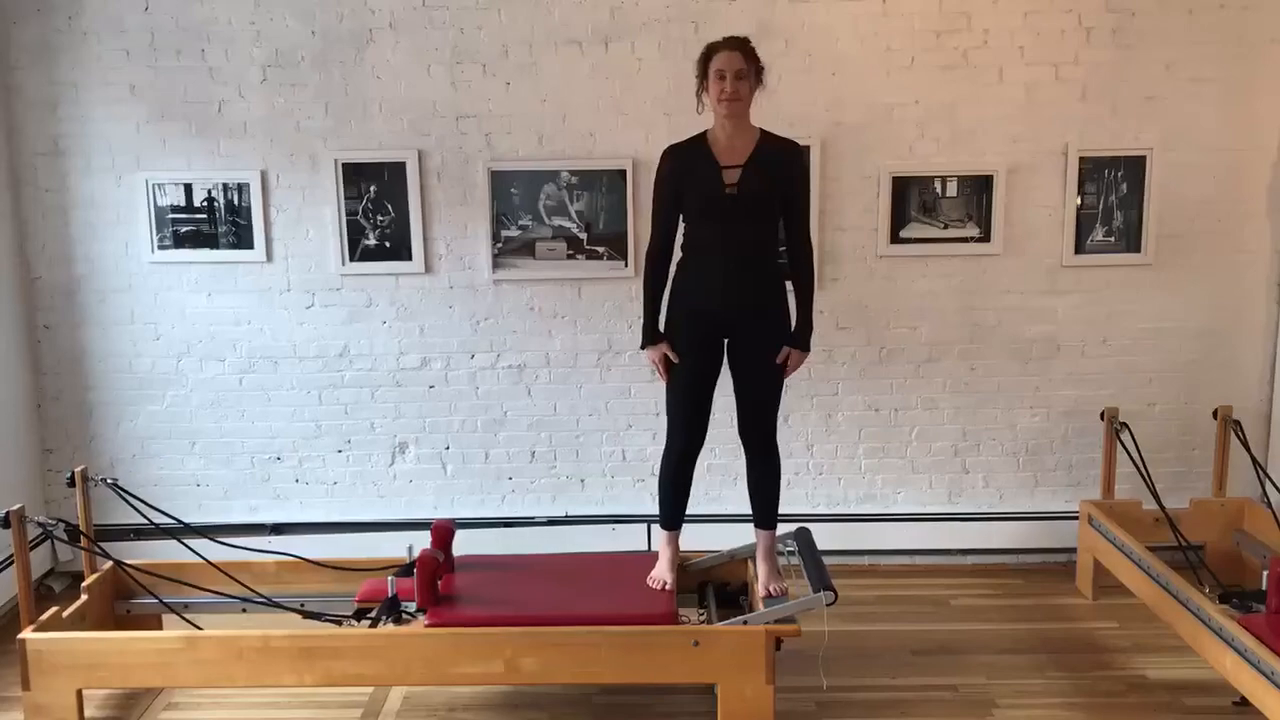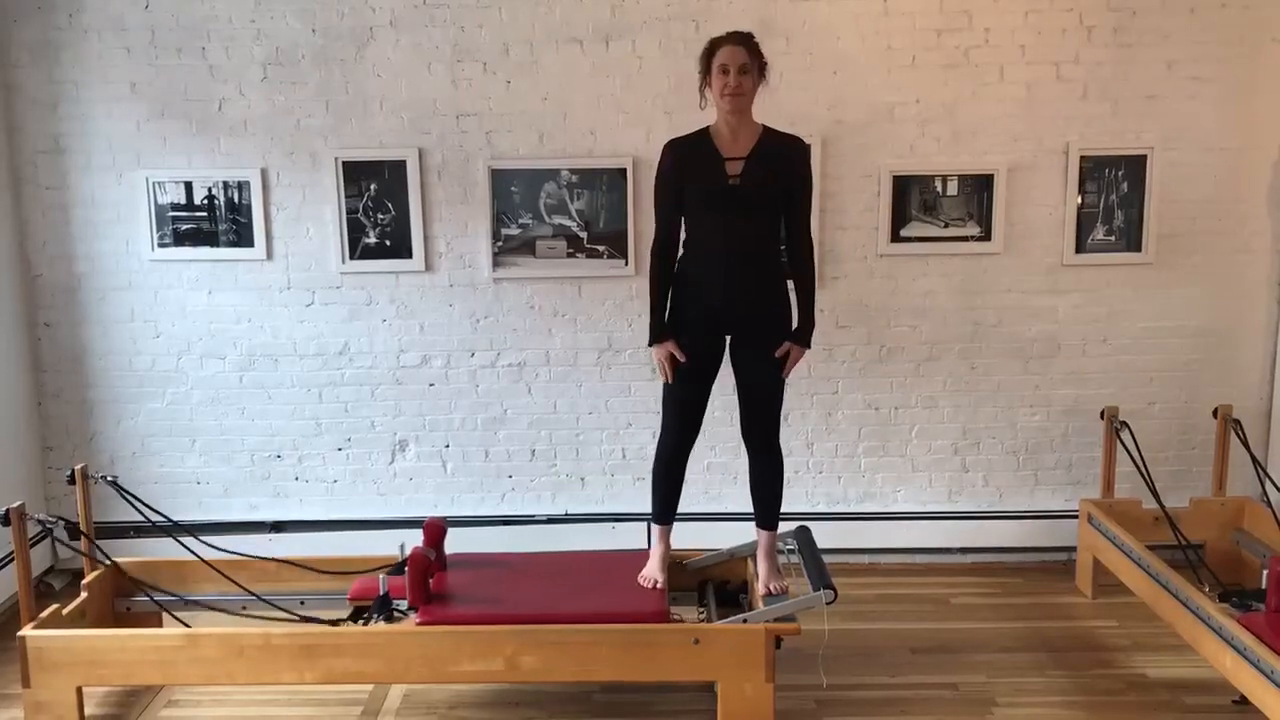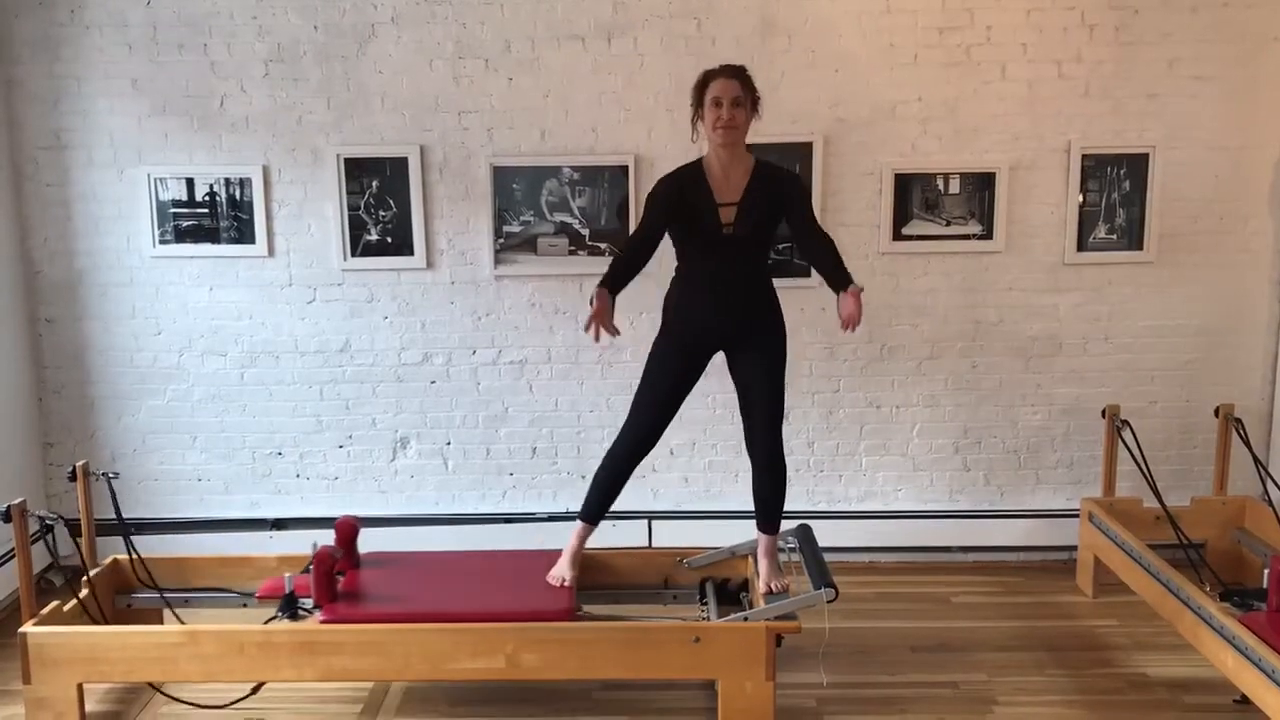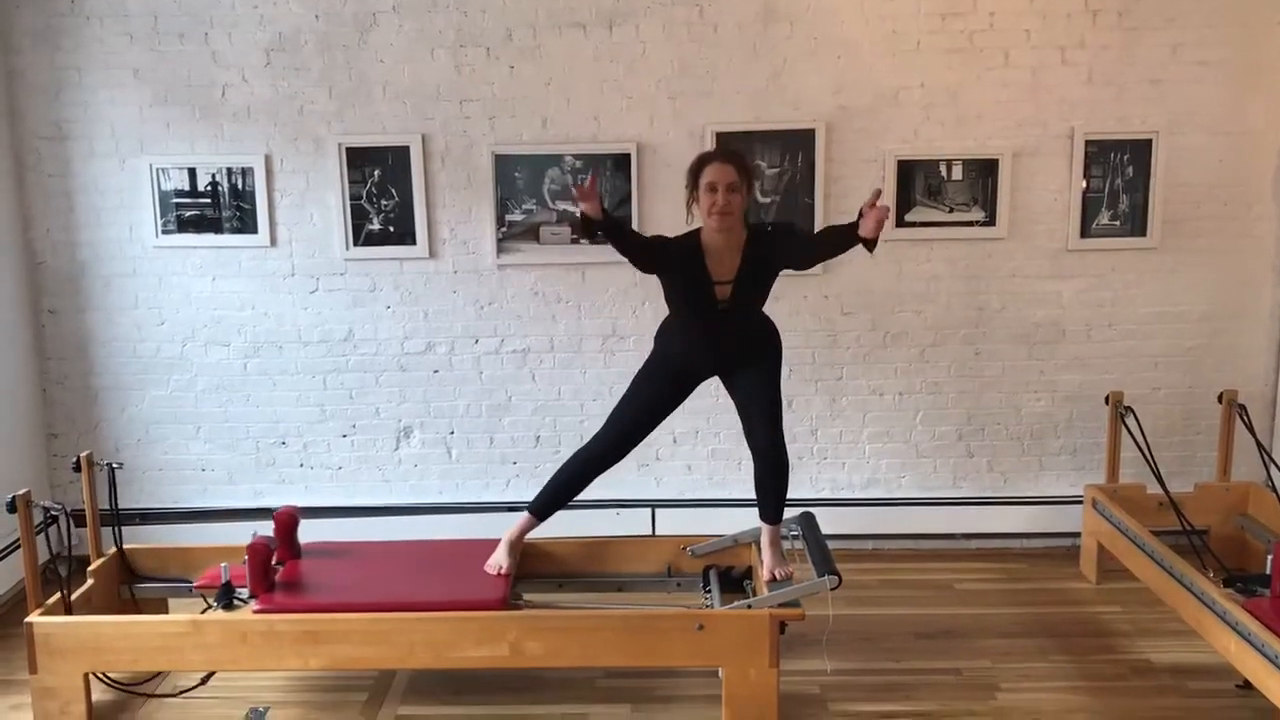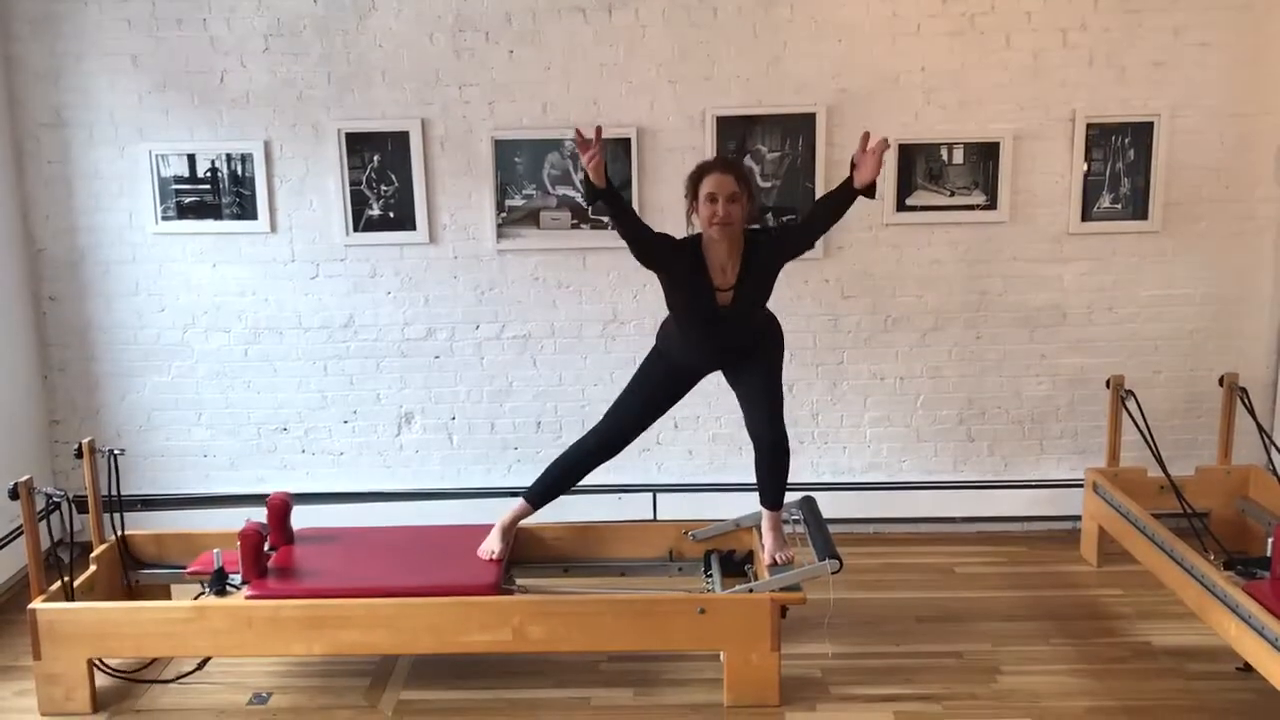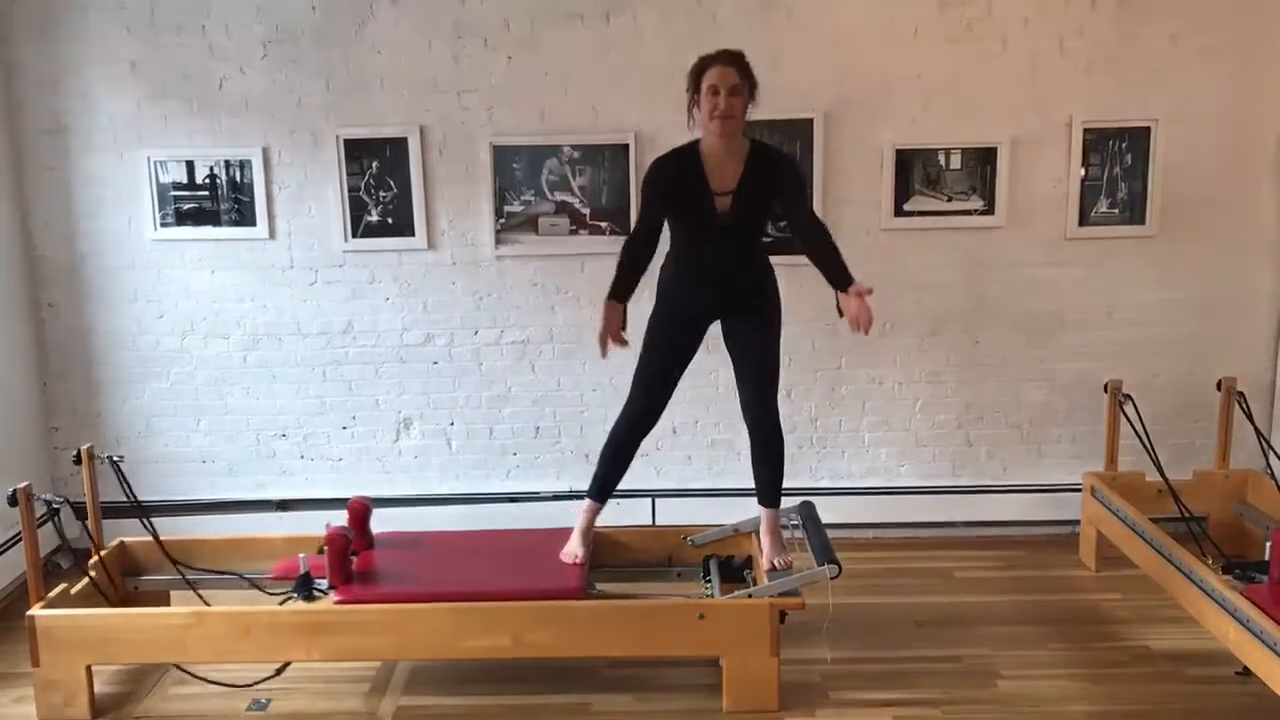
dt=0.7s
person 1, frame 1
left shoulder: (785, 157)
right shoulder: (679, 159)
left elbow: (800, 247)
right elbow: (660, 246)
left wrist: (802, 330)
right wrist: (650, 330)
left hip: (761, 310)
right hip: (694, 309)
left knee: (760, 435)
right knee: (684, 435)
left ankle: (766, 557)
right ankle: (668, 550)
person 1, frame 2
left shoulder: (788, 152)
right shoulder: (681, 153)
left elbow: (800, 243)
right elbow: (664, 243)
left wrist: (804, 326)
right wrist: (658, 329)
left hip: (763, 308)
right hip: (696, 308)
left knee: (762, 434)
right knee: (677, 431)
left ankle: (766, 555)
right ankle: (659, 547)
person 1, frame 3
left shoulder: (780, 184)
right shoulder: (675, 186)
left elbow: (812, 238)
right elbow: (641, 243)
left wrist: (844, 288)
right wrist: (607, 291)
left hip: (756, 328)
right hip: (687, 325)
left knee: (766, 443)
right knee: (636, 436)
left ankle: (767, 555)
right ankle: (575, 545)
person 1, frame 4
left shoulder: (769, 246)
right shoulder: (673, 252)
left elbow: (816, 244)
right elbow: (633, 245)
left wrist: (860, 231)
right wrist: (596, 216)
left hip: (751, 355)
right hip: (680, 356)
left knee: (769, 444)
right knee: (609, 443)
left ankle: (770, 543)
right ankle: (515, 535)
person 1, frame 5
left shoulder: (768, 248)
right shoulder: (674, 256)
left elbow: (814, 220)
right elbow: (630, 227)
left wrist: (856, 183)
right wrist: (599, 183)
left hip: (753, 349)
right hip: (681, 353)
left knee: (769, 433)
right knee: (608, 436)
left ankle: (772, 526)
right ankle: (511, 519)
person 1, frame 6
left shoulder: (774, 167)
right shoulder: (670, 169)
left elbow: (807, 227)
right elbow: (644, 235)
left wrist: (844, 287)
right wrist: (616, 301)
left hip: (751, 300)
right hip: (682, 299)
left knee: (762, 413)
right knee: (640, 411)
left ankle: (770, 529)
right ankle: (585, 522)
